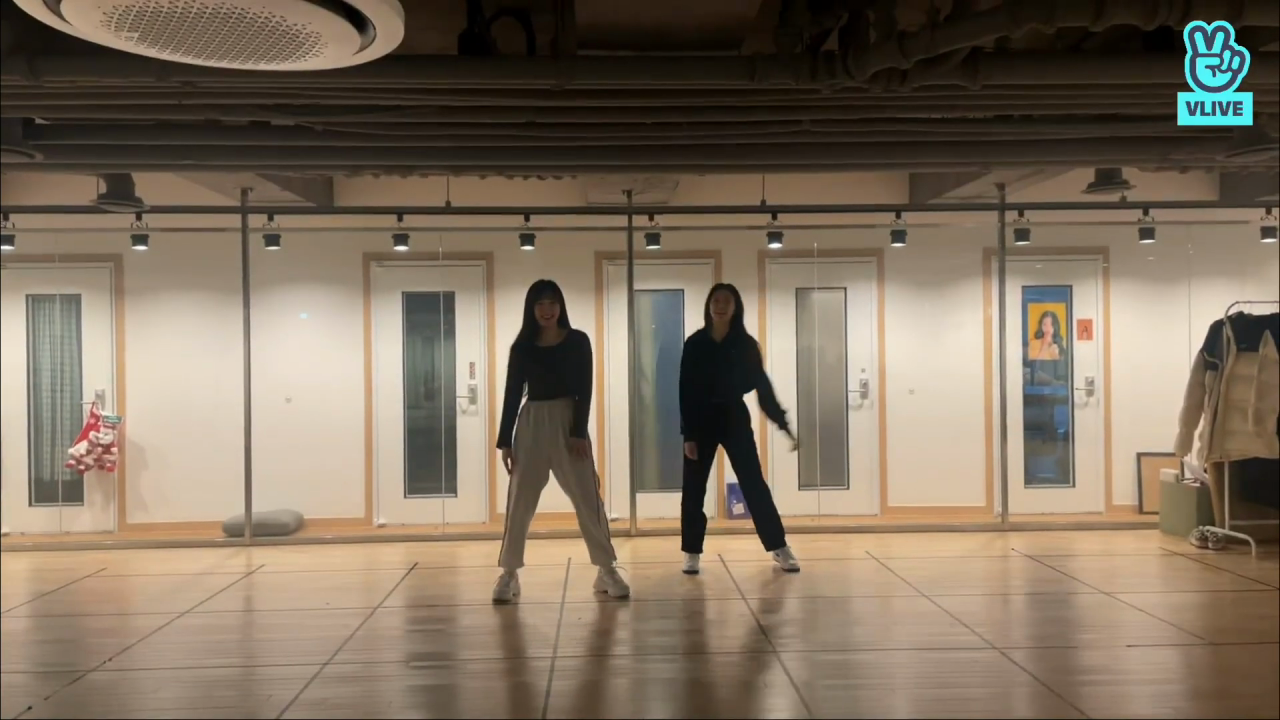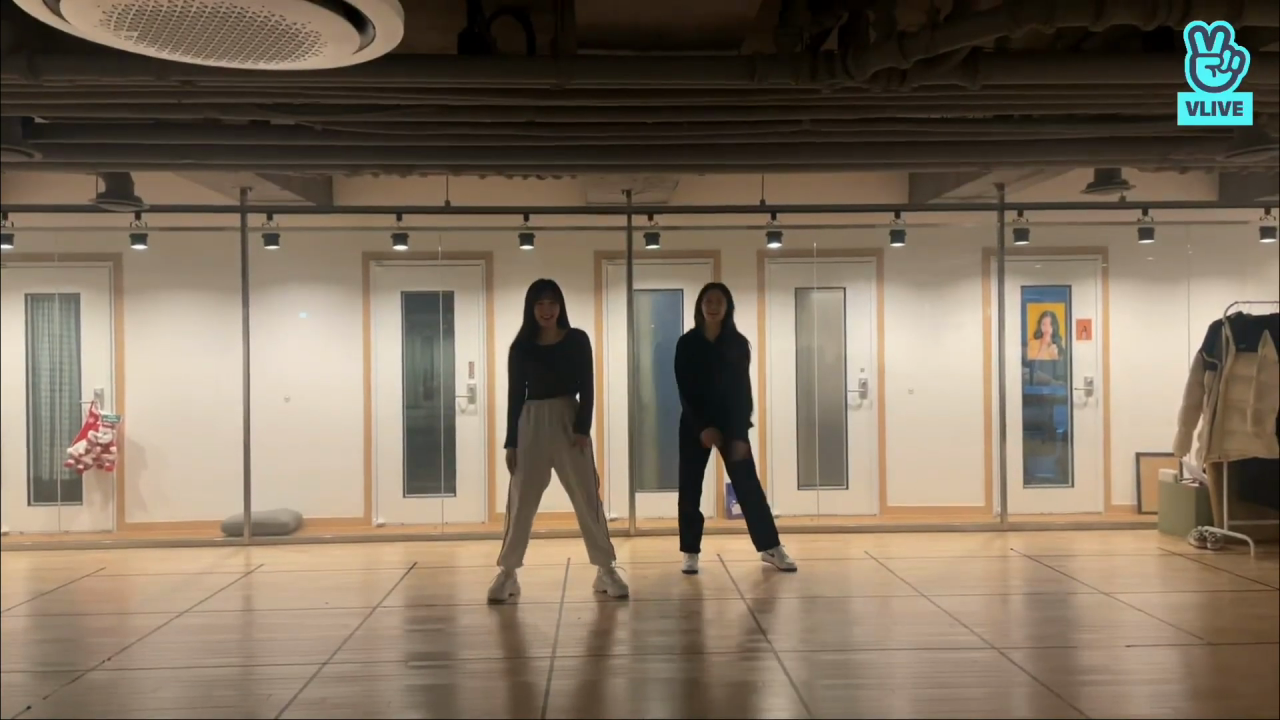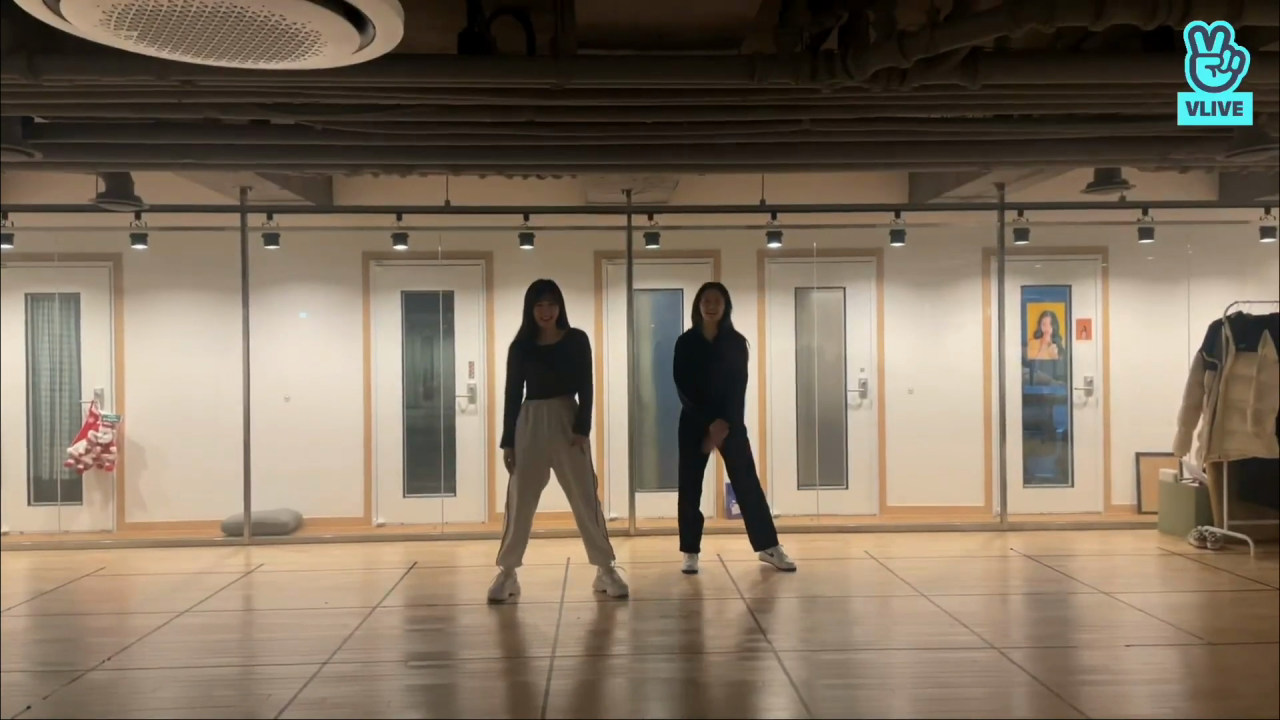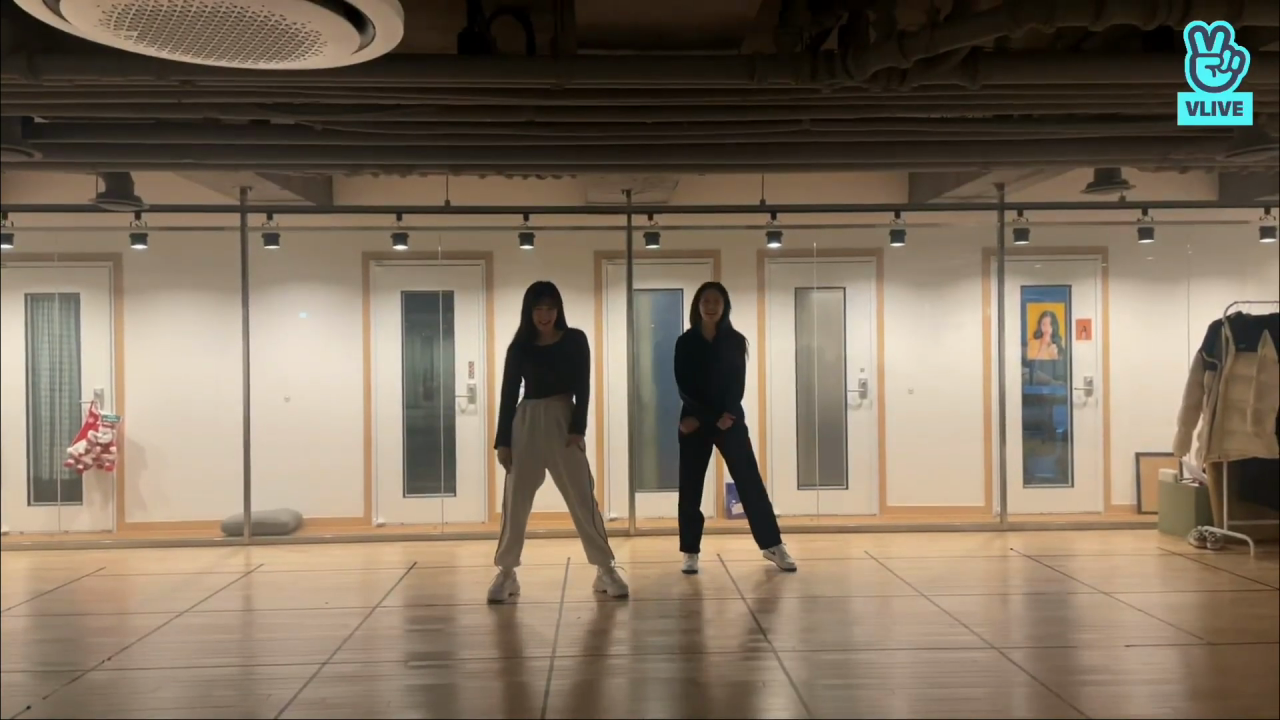
dt=0.1s
person 1, frame 1
left shoulder: (577, 341)
right shoulder: (522, 347)
left elbow: (585, 390)
right elbow: (512, 393)
left wrist: (580, 432)
right wrist: (505, 441)
left hip: (567, 421)
right hip: (531, 423)
left knee: (587, 498)
right knee: (520, 501)
left ankle: (607, 570)
right ankle: (509, 573)
person 1, frame 2
left shoulder: (577, 340)
right shoulder: (521, 347)
left elbow: (586, 387)
right elbow: (515, 394)
left wrist: (582, 428)
right wrist: (510, 441)
left hip: (568, 419)
right hip: (532, 422)
left knee: (586, 497)
right knee: (521, 500)
left ankle: (606, 570)
right ankle: (507, 572)
person 1, frame 3
left shoulder: (577, 340)
right shoulder: (521, 346)
left elbow: (586, 387)
right elbow: (512, 394)
left wrist: (582, 428)
right wrist: (508, 441)
left hip: (567, 419)
right hip: (530, 422)
left knee: (585, 497)
right knee: (520, 500)
left ankle: (605, 570)
right ankle: (507, 572)
person 1, frame 4
left shoulder: (575, 340)
right shoulder: (519, 346)
left elbow: (583, 386)
right elbow: (509, 393)
left wrist: (578, 427)
right wrist: (502, 439)
left hip: (563, 423)
right hip: (525, 423)
left knee: (581, 497)
right knee: (516, 501)
left ankle: (606, 569)
right ankle: (506, 572)
person 2, frame 1
left shoulder: (745, 344)
right shoulder: (695, 343)
left elbow: (762, 386)
right elbow: (685, 390)
left wrist: (783, 424)
right wrist: (688, 434)
left hip: (735, 416)
right hip: (701, 417)
left knee: (754, 484)
right knee: (693, 488)
left ankle: (779, 548)
right ankle: (692, 552)
person 2, frame 2
left shoulder: (737, 343)
right shoulder: (687, 343)
left elbow: (742, 389)
right elbow: (684, 389)
left wrist: (740, 433)
right wrist: (701, 427)
left hip: (730, 419)
right hip: (695, 421)
left knee: (748, 484)
right knee: (689, 487)
left ankle: (772, 548)
right ankle: (690, 552)
person 2, frame 3
left shoulder: (735, 342)
right shoulder: (686, 342)
left elbow: (738, 387)
right elbow: (683, 387)
left wrist: (726, 423)
right wrist: (709, 420)
left hip: (729, 418)
right hip: (695, 420)
left knee: (747, 483)
right knee: (689, 487)
left ankle: (770, 547)
right ankle: (690, 552)
person 2, frame 4
left shoulder: (735, 341)
right shoulder: (686, 342)
left elbow: (736, 384)
right elbow: (684, 386)
left wrist: (727, 415)
right wrist: (713, 415)
left hip: (730, 417)
right hip: (696, 418)
left knee: (750, 481)
right knee: (690, 487)
left ankle: (773, 546)
right ankle: (690, 552)
